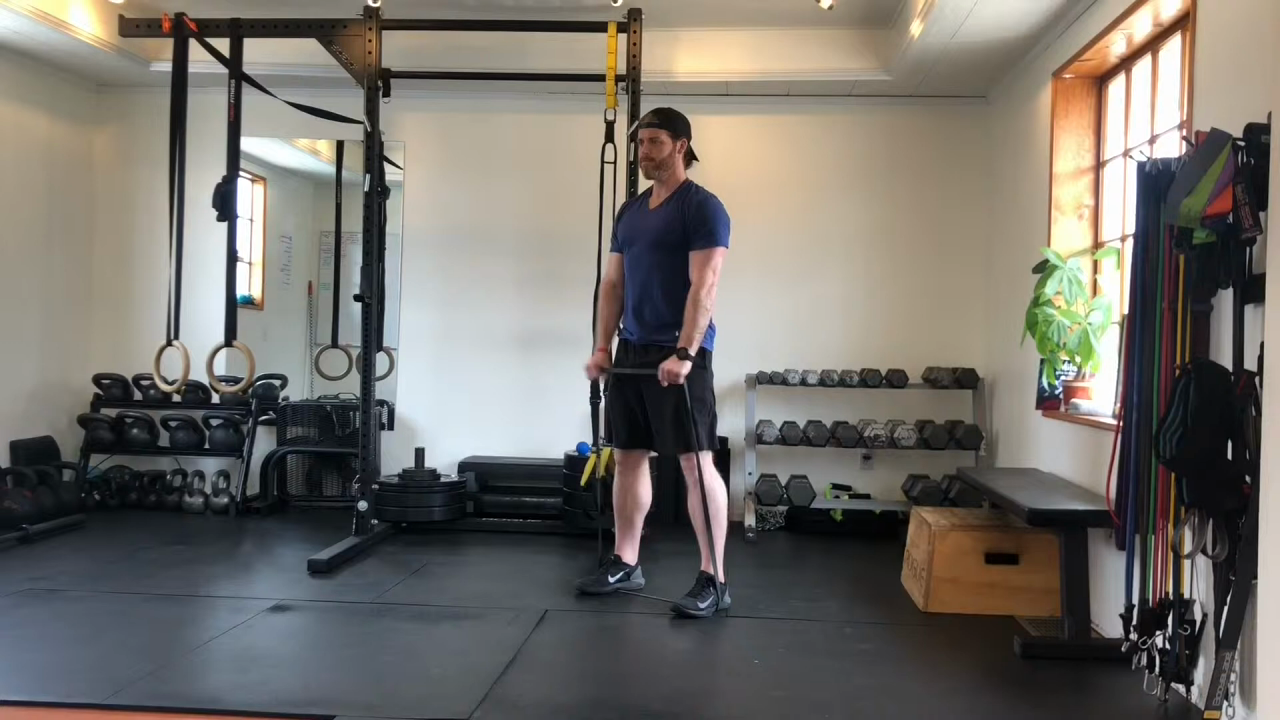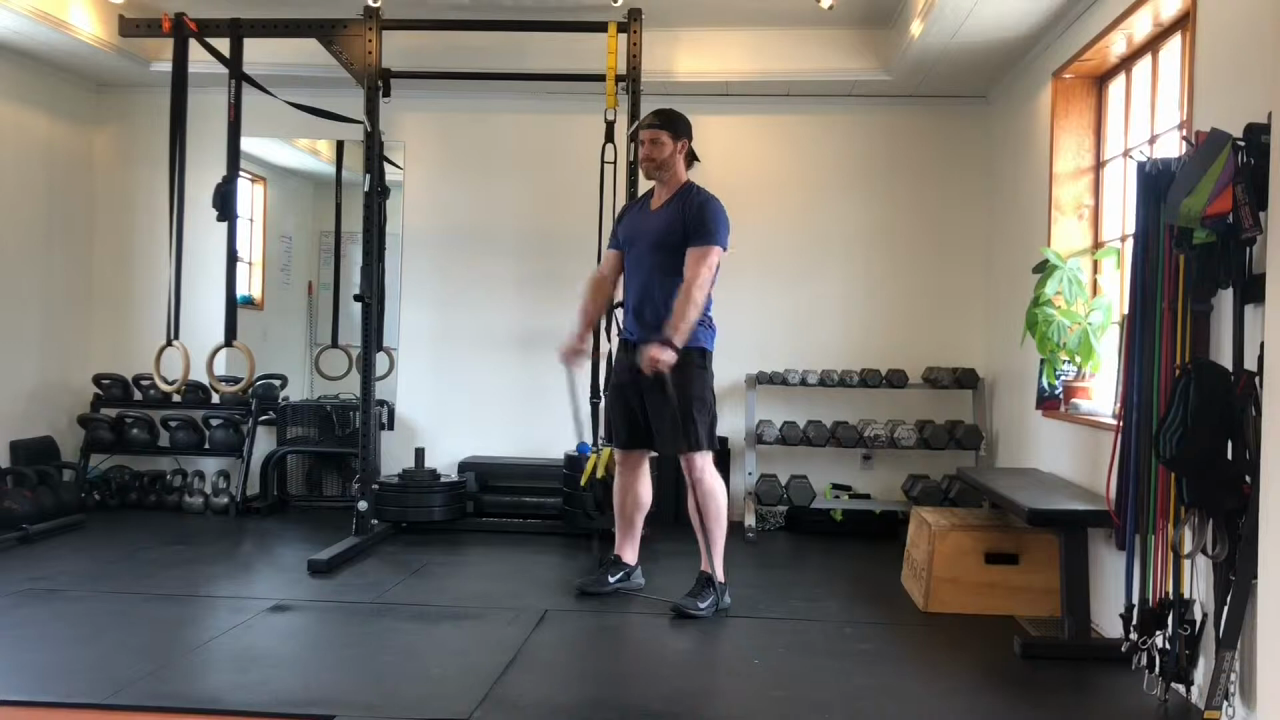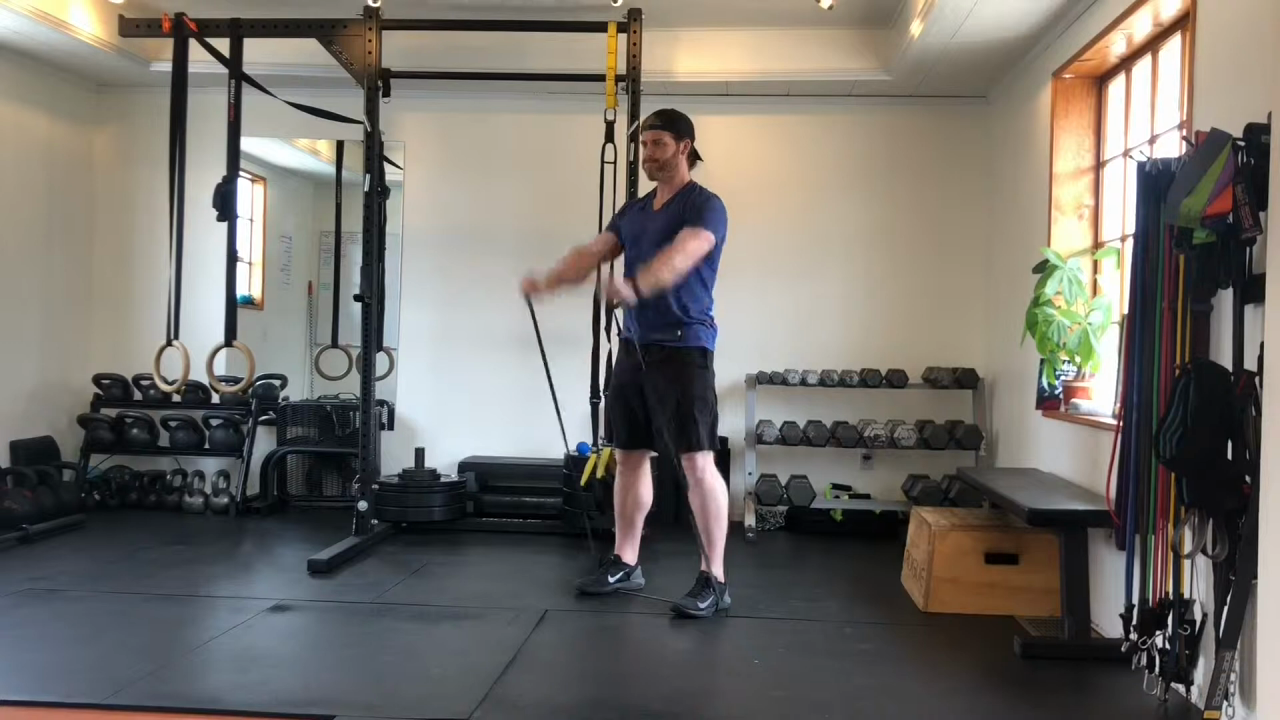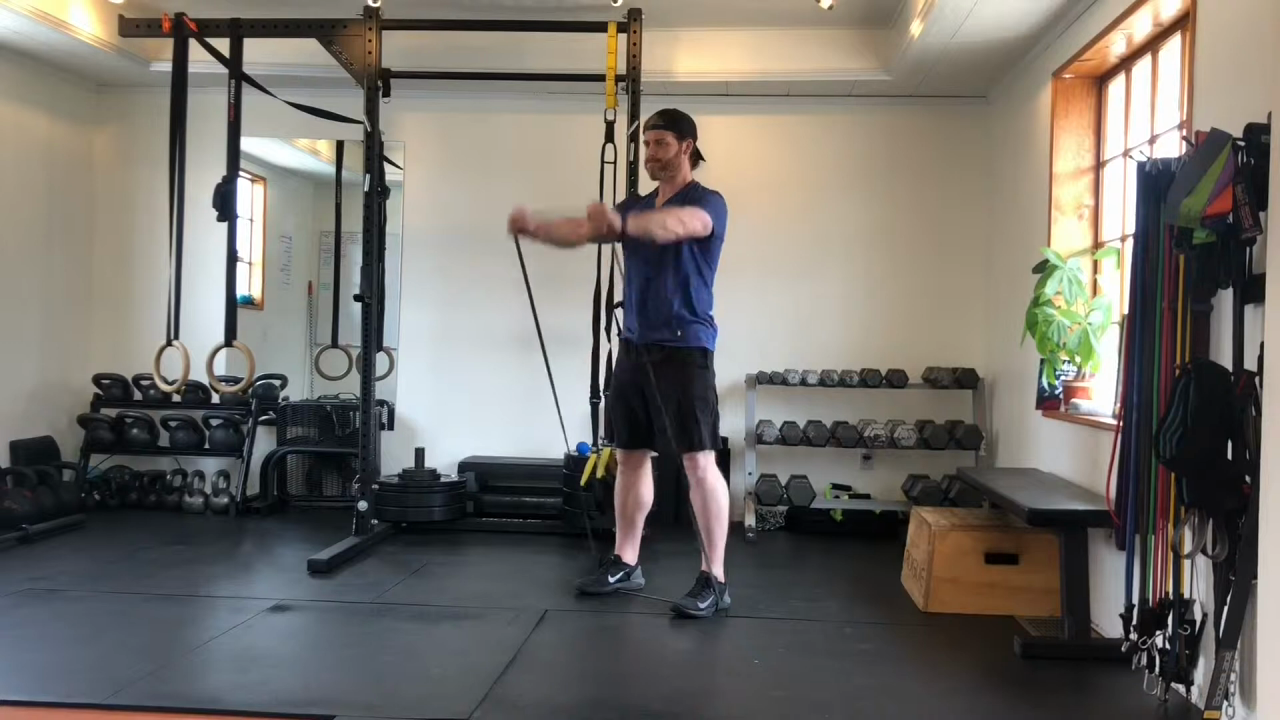
dt=0.1s
person 1, frame 1
left shoulder: (702, 207)
right shoulder: (630, 210)
left elbow: (703, 286)
right elbow: (613, 282)
left wrist: (686, 352)
right wrist: (601, 344)
left hip: (680, 355)
right hip: (632, 350)
left knee: (695, 462)
right knee: (627, 458)
left ankle: (713, 579)
right ankle: (624, 562)
person 1, frame 2
left shoulder: (703, 208)
right shoulder: (632, 211)
left elbow: (697, 281)
right elbow: (605, 277)
left wrist: (670, 342)
right wrist: (582, 332)
left hip: (681, 354)
right hip: (632, 350)
left knee: (696, 461)
right knee: (628, 458)
left ankle: (714, 580)
right ankle: (625, 563)
person 1, frame 3
left shoulder: (705, 205)
right shoulder: (634, 210)
left elbow: (681, 256)
right elbow: (591, 254)
left wrist: (636, 286)
right wrist: (548, 282)
left hip: (682, 349)
right hip: (633, 348)
left knee: (697, 461)
right knee: (629, 457)
left ankle: (713, 579)
right ankle: (625, 562)
person 1, frame 4
left shoulder: (706, 202)
right shoulder: (635, 206)
left elbow: (675, 224)
right elbow: (582, 229)
left wrist: (622, 224)
right wrist: (536, 226)
left hip: (683, 349)
right hip: (634, 348)
left knee: (698, 461)
right knee: (630, 457)
left ankle: (713, 579)
right ankle: (625, 562)
